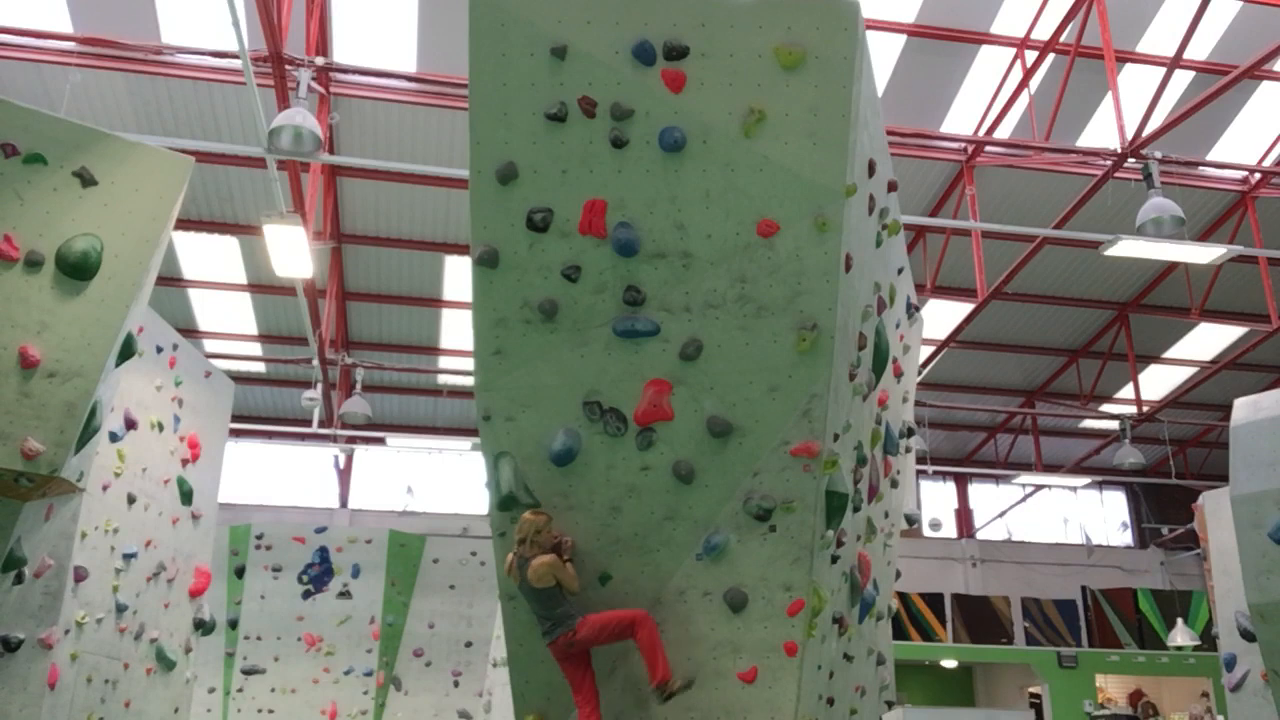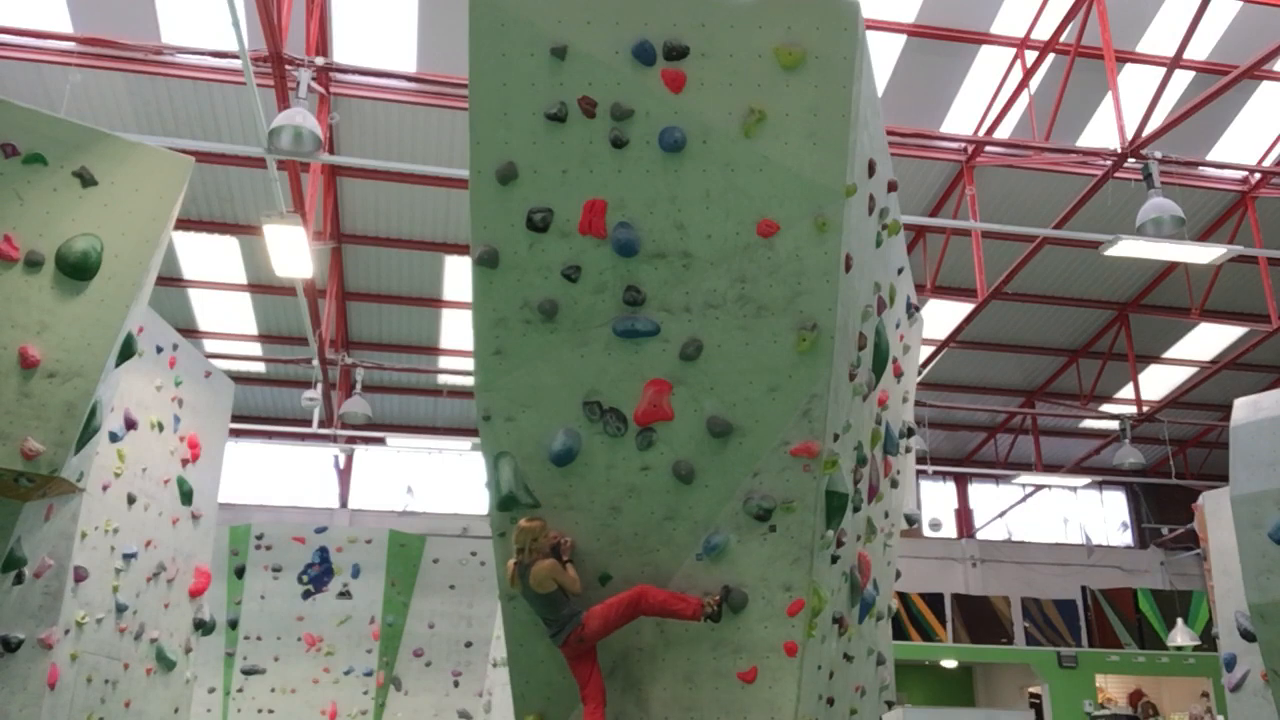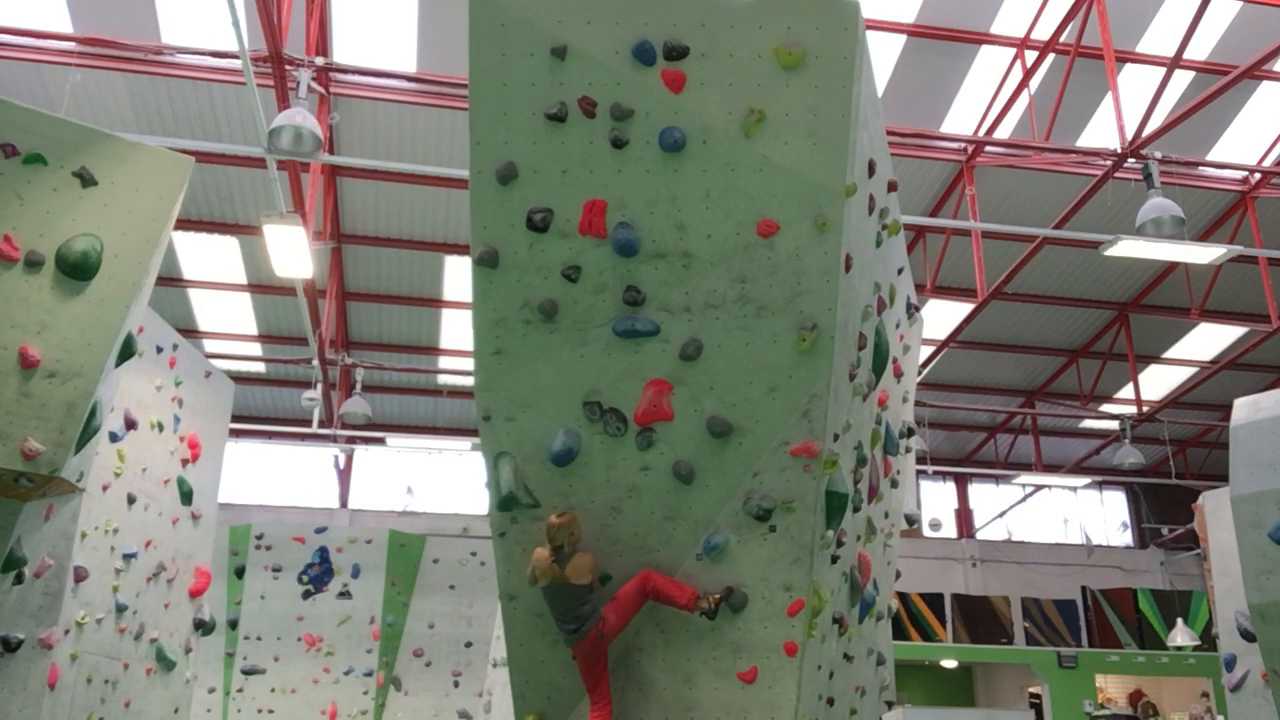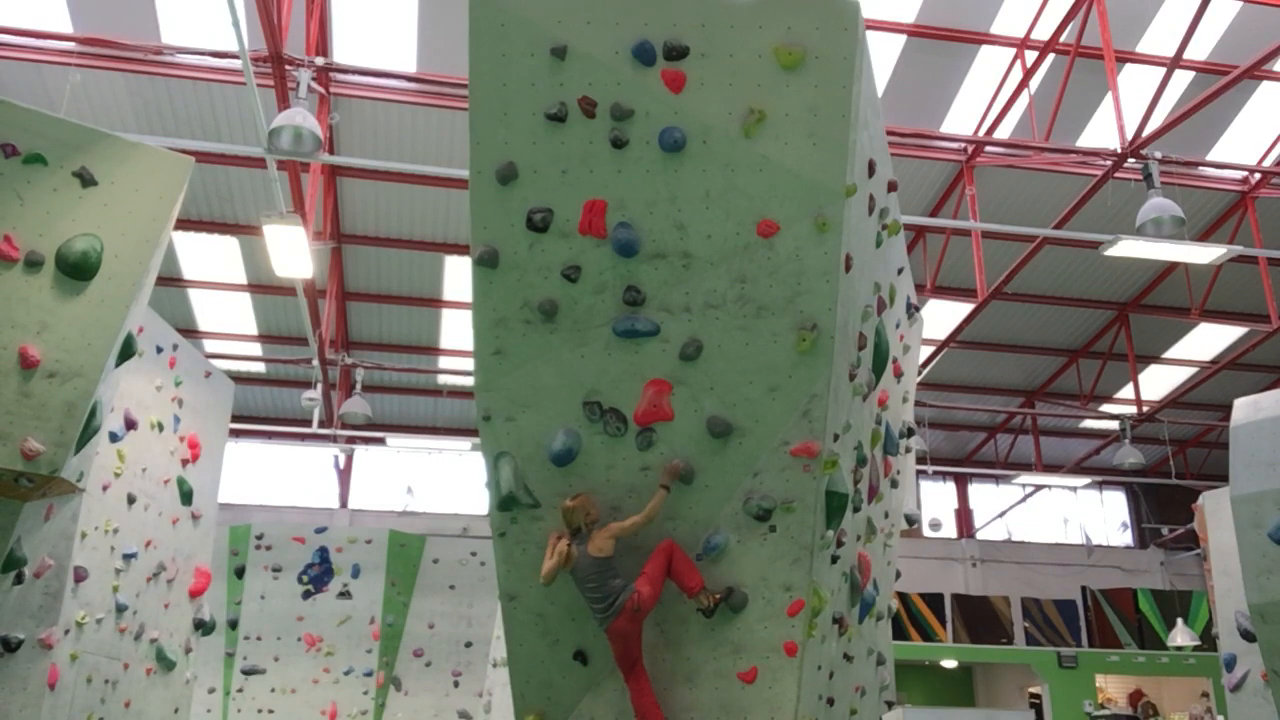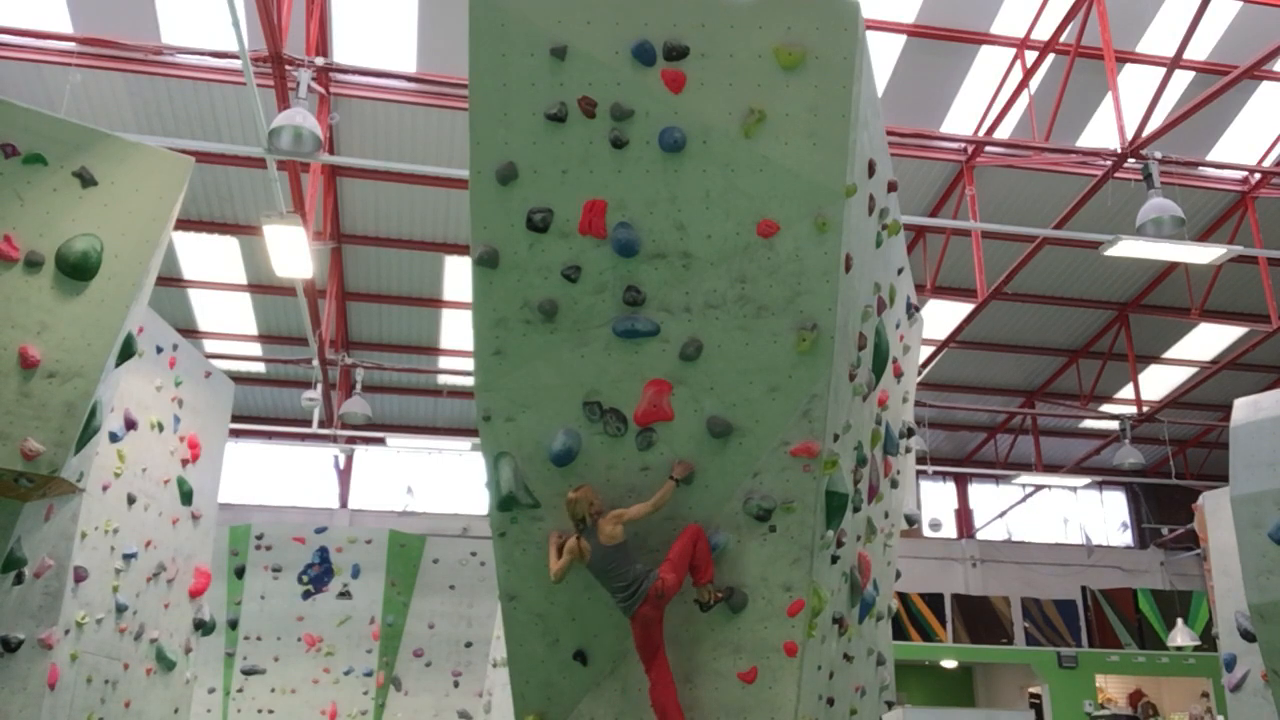
dt=0.7s
person 1, frame 1
left shoulder: (511, 561)
right shoulder: (547, 562)
right elbow: (574, 588)
left wrist: (551, 549)
right wrist: (566, 557)
left hip: (556, 642)
right hip: (574, 631)
left knee: (586, 701)
right knee: (640, 619)
right ankle: (662, 684)
person 1, frame 2
left shoulder: (512, 568)
right shoulder: (547, 566)
right elbow: (575, 588)
left wrist: (552, 549)
right wrist: (566, 558)
left hip: (566, 642)
right hip: (581, 629)
left knee: (592, 700)
right knee: (641, 596)
right ankle: (704, 608)
person 1, frame 3
left shoulder: (539, 556)
right shoulder: (584, 560)
left elbow: (530, 581)
left hip: (579, 644)
right hip: (601, 627)
left knee: (599, 701)
right knee: (646, 579)
right ankle: (702, 604)
person 1, frame 4
left shoulder: (563, 548)
right shoulder: (605, 534)
left elbow: (545, 579)
right elbow: (647, 516)
left wrist: (551, 546)
right wrist: (666, 483)
left hip: (614, 625)
right hip: (634, 602)
left knee: (635, 678)
right knee: (667, 548)
right ankle: (702, 599)
person 1, frame 5
left shoulder: (573, 544)
right shoulder: (612, 520)
left elbow: (556, 576)
right elbow: (653, 505)
left wrist: (553, 547)
right wrist: (676, 478)
left hip: (638, 611)
right hip: (658, 586)
left knee: (656, 670)
right knee: (694, 532)
right ankle: (704, 591)
